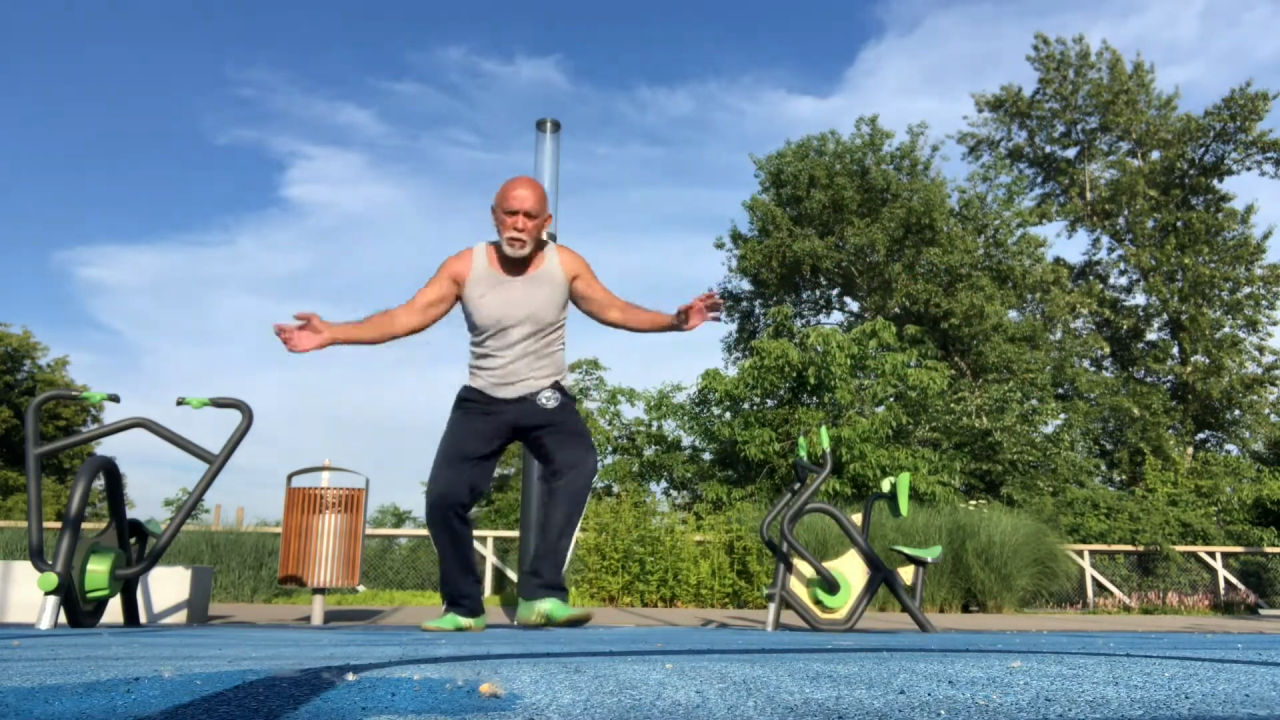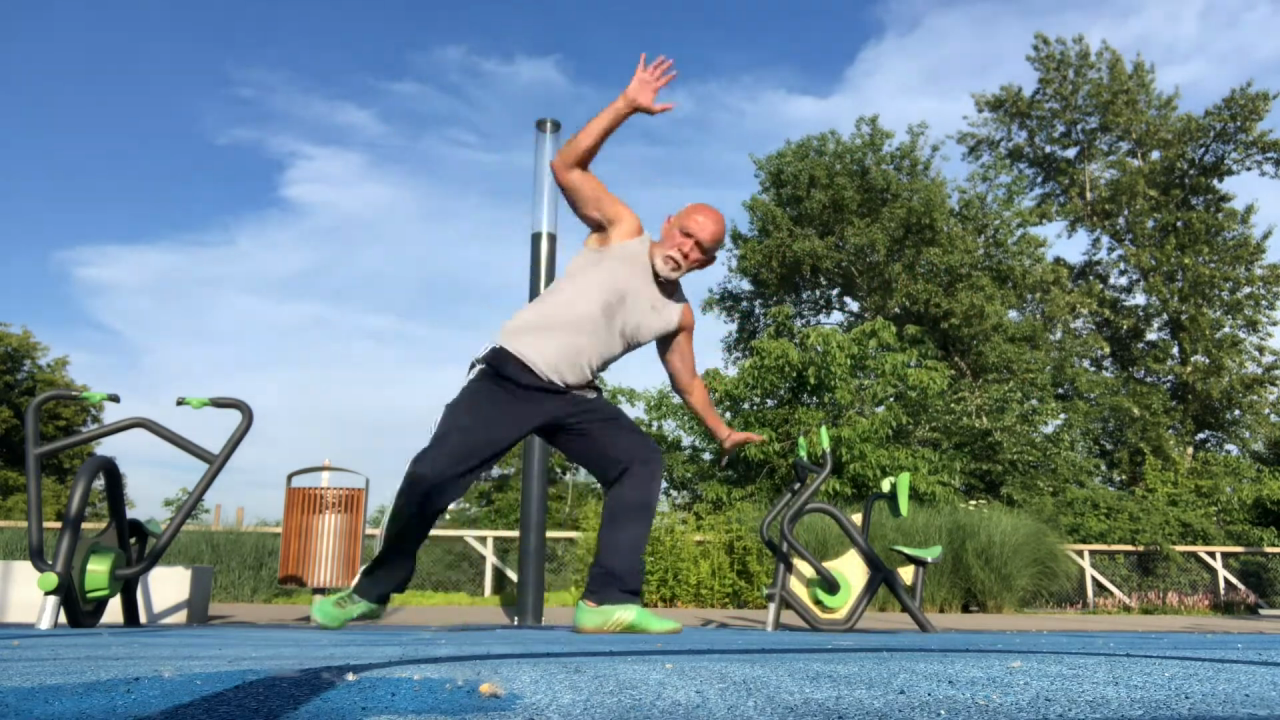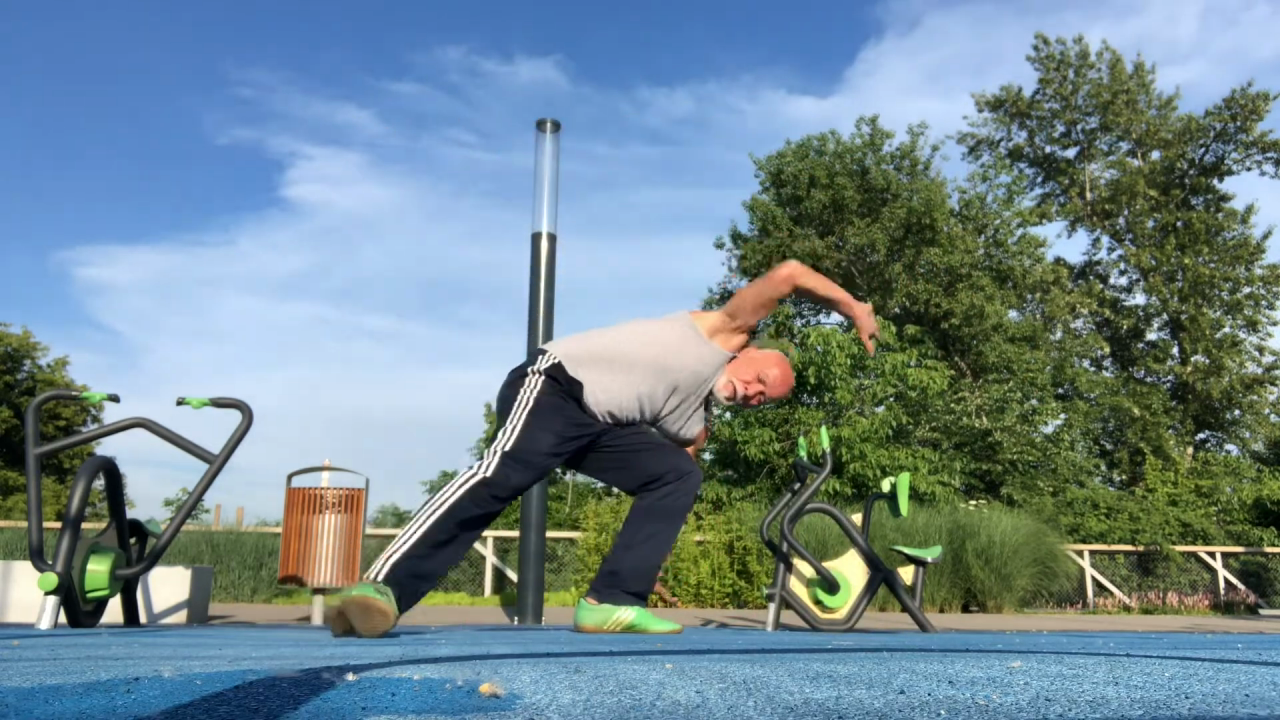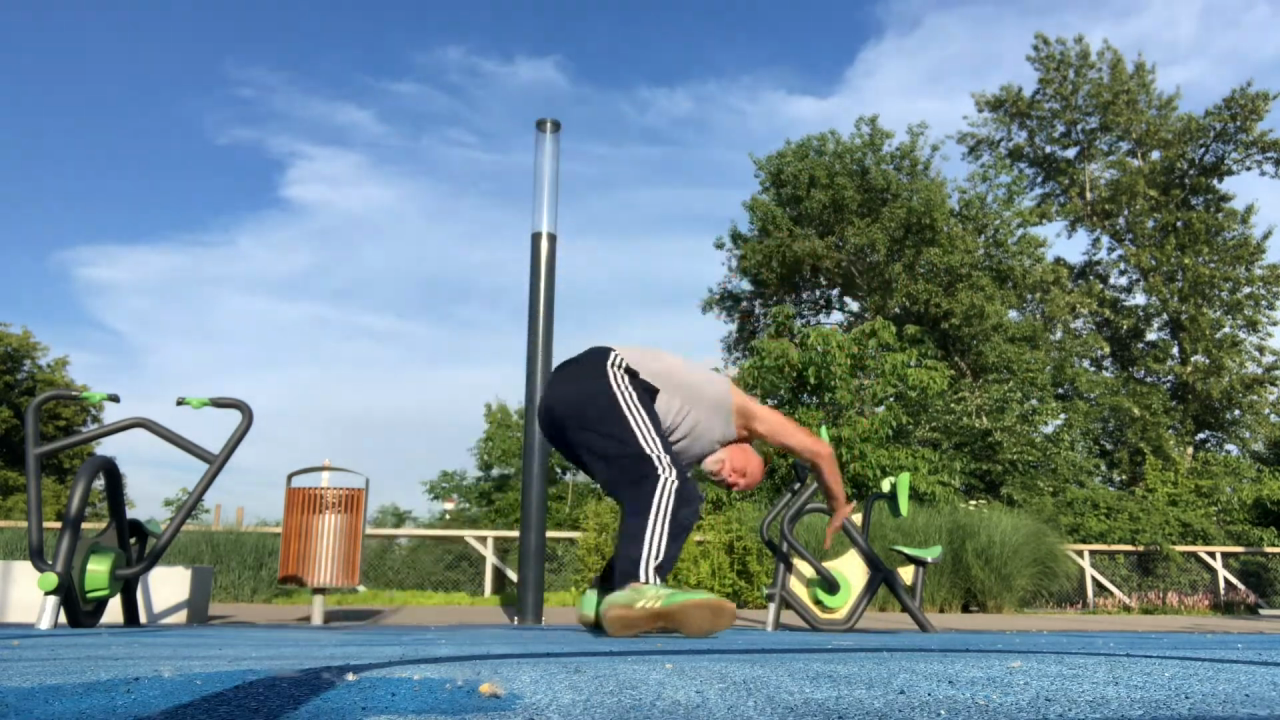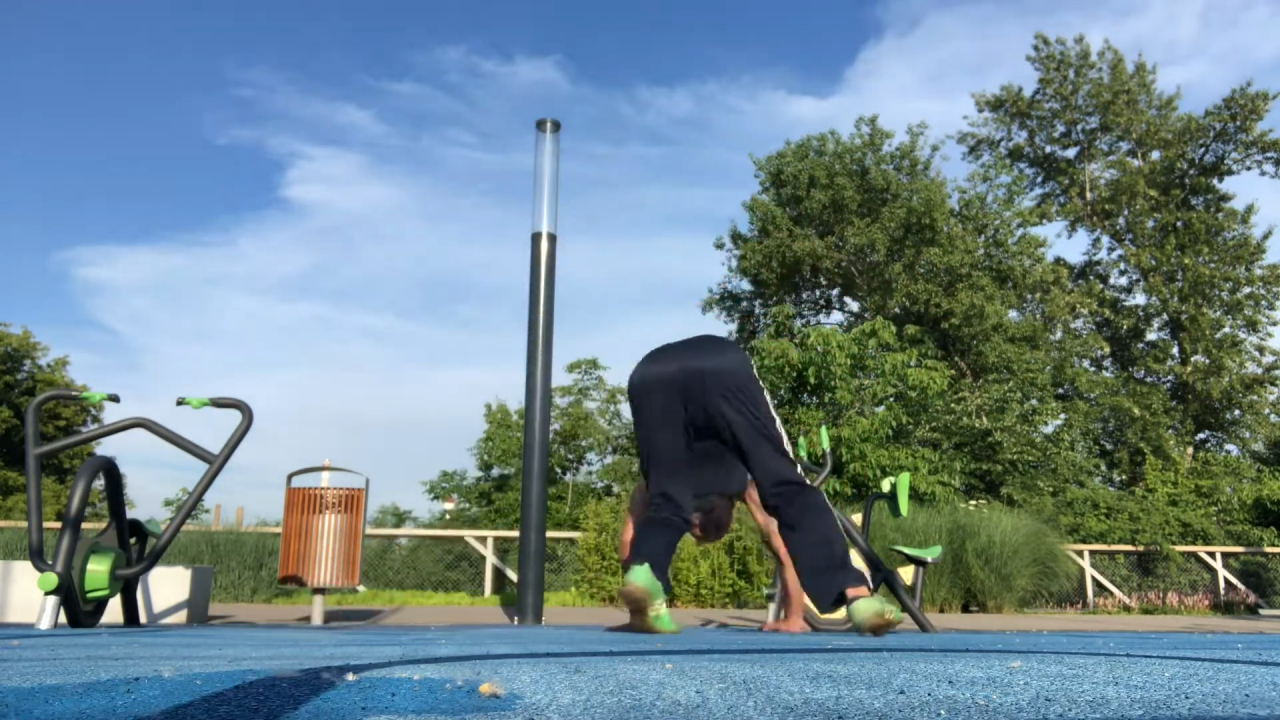
dt=0.4s
person 1, frame 1
left shoulder: (566, 264)
right shoulder: (464, 265)
left elbow: (615, 312)
right elbow: (407, 317)
left wrist: (676, 321)
right wrist: (333, 334)
left hip: (544, 398)
right hip: (481, 402)
left knee: (577, 463)
right knee: (444, 497)
left ankle: (541, 596)
right ankle: (464, 607)
person 1, frame 2
left shoulder: (679, 316)
right shoulder: (623, 231)
left elbow: (688, 382)
right elbow: (566, 166)
left wrist: (721, 430)
right wrist: (627, 105)
left hip: (574, 398)
right hip: (511, 374)
left knee: (642, 464)
right knee: (431, 474)
left ankle: (611, 601)
right ankle: (375, 588)
person 1, frame 3
left shoulder: (691, 427)
right shoulder: (726, 335)
left elbow: (666, 487)
right elbow: (789, 273)
left wrist: (633, 575)
right wrist: (853, 307)
left hip: (595, 423)
right hip: (553, 382)
left knee: (679, 474)
right knee: (499, 474)
left ankle: (610, 600)
right ankle: (381, 590)
person 1, frame 4
left shoulder: (682, 453)
right shoulder: (740, 413)
right elbow: (818, 450)
right wrist: (838, 506)
left hip: (561, 398)
right hip: (599, 379)
left knee: (681, 501)
right knee: (658, 474)
left ankle: (613, 600)
right ankle: (637, 591)
person 1, frame 5
right shoulder: (743, 484)
left elbow: (628, 540)
right elbow: (783, 548)
right wrist: (793, 614)
left hip: (652, 371)
right hip: (722, 365)
left knee: (667, 502)
right knee: (792, 492)
left ankle: (646, 578)
right ankle: (856, 597)
